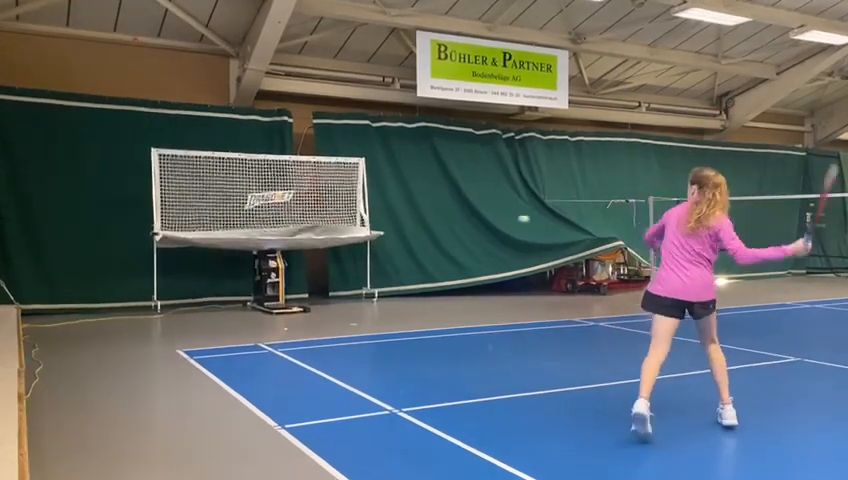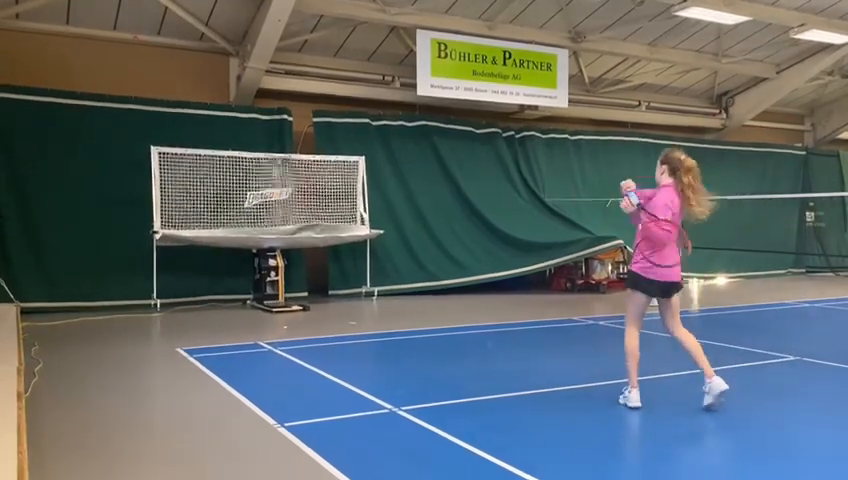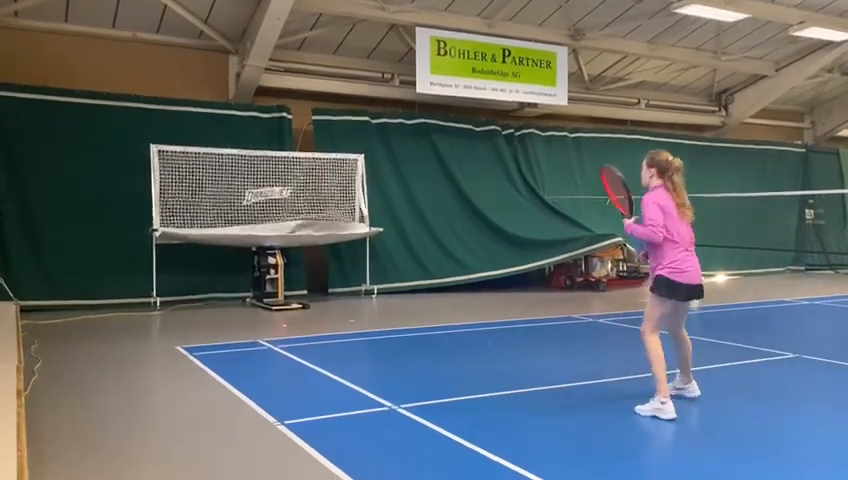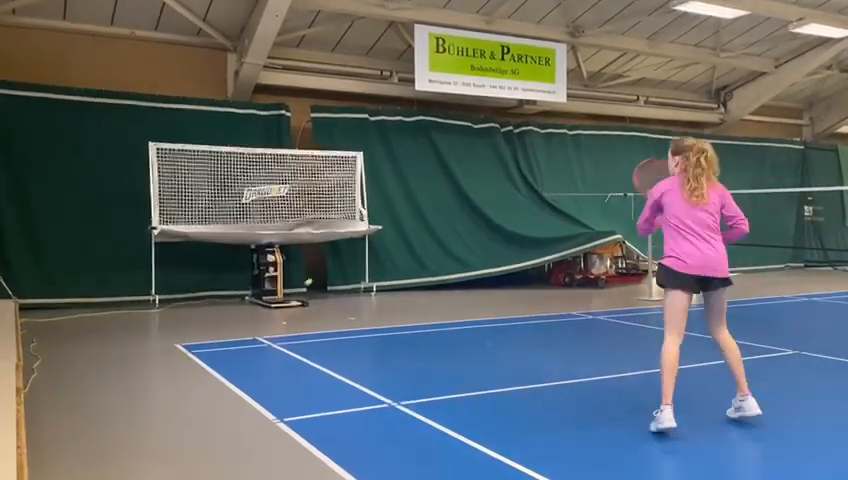
dt=0.5s
person 1, frame 1
left shoulder: (674, 212)
right shoulder: (719, 220)
left elbow: (649, 236)
right elbow: (744, 256)
left wrist: (657, 245)
right wrist: (788, 250)
left hip: (666, 290)
right hip: (700, 292)
left knee: (656, 352)
right knee: (711, 345)
left ankle: (642, 402)
right ankle: (727, 407)
person 1, frame 2
left shoulder: (666, 197)
right shoulder: (664, 193)
left elbow: (663, 238)
right elbow: (637, 203)
left wrist: (638, 214)
right wrist: (630, 191)
left hip: (647, 271)
right hip: (669, 273)
left knee: (632, 327)
right knee: (675, 327)
left ankle: (633, 391)
right ankle: (711, 379)
person 1, frame 3
left shoulder: (652, 198)
right shoulder: (674, 199)
left elbow: (654, 234)
left wrist: (630, 226)
right wrist: (651, 252)
left hip: (671, 275)
right hip: (688, 274)
left knee: (649, 332)
right knee: (676, 329)
left ankle: (663, 400)
right ankle: (686, 382)
person 1, frame 4
left shoulder: (662, 188)
right shoulder: (716, 190)
left elbow: (643, 228)
right elbow: (741, 228)
left hip: (680, 266)
right hip: (715, 266)
left knee: (673, 336)
right knee: (719, 331)
left ankle: (666, 409)
right ankle: (745, 399)
